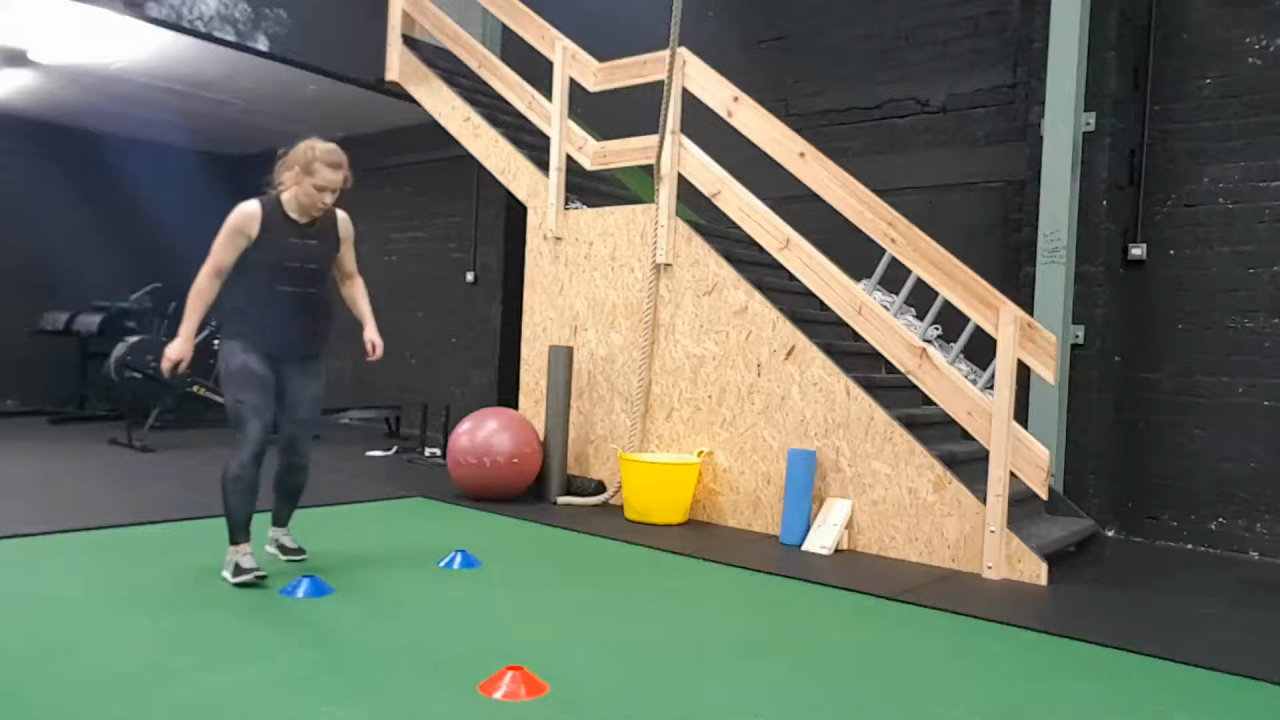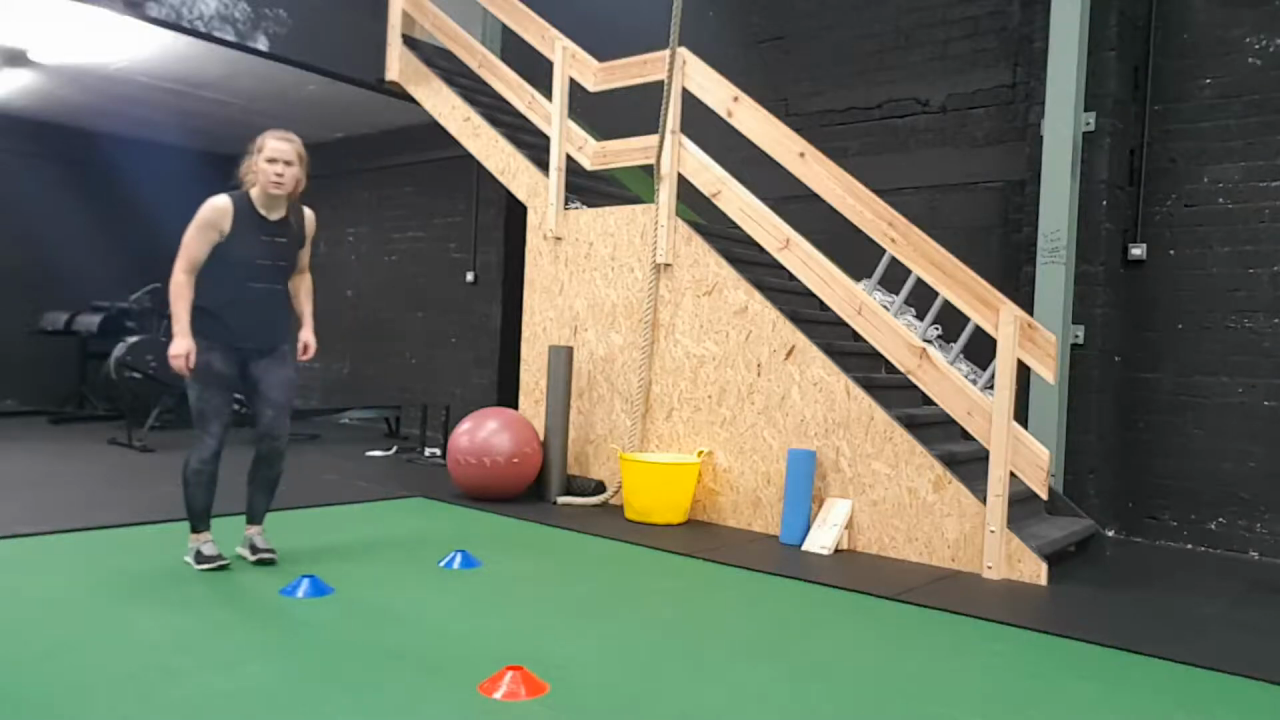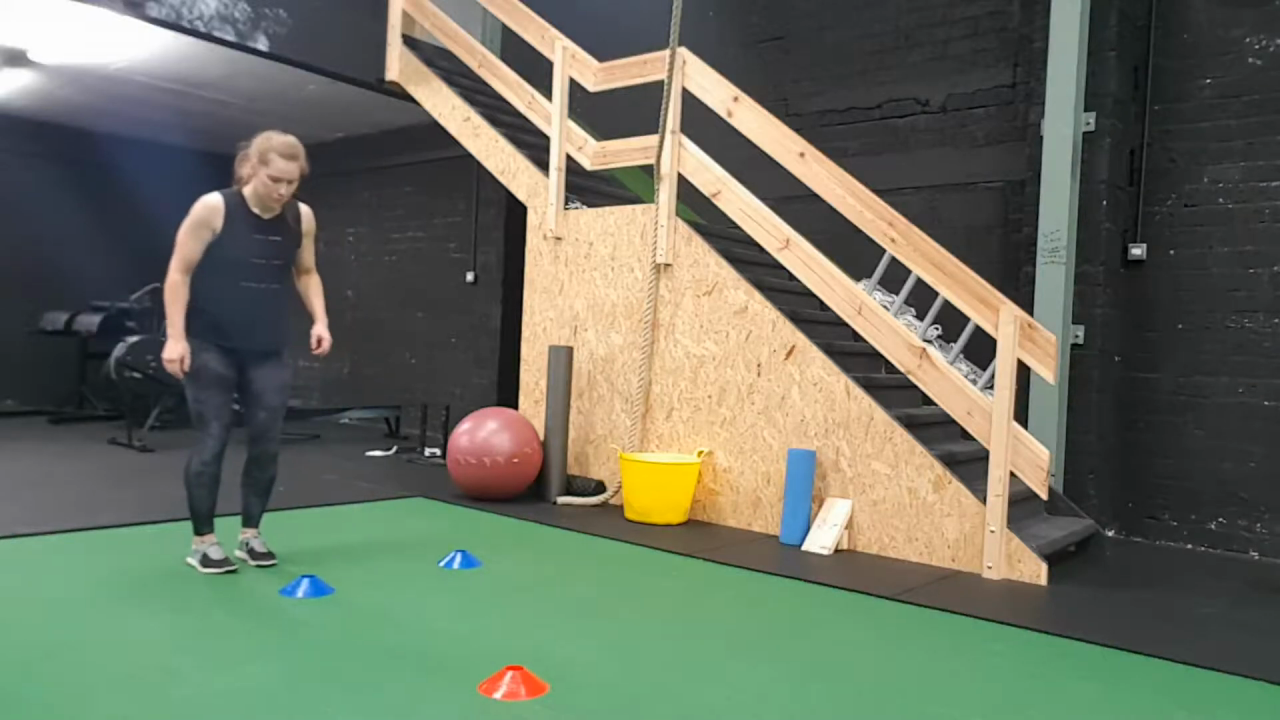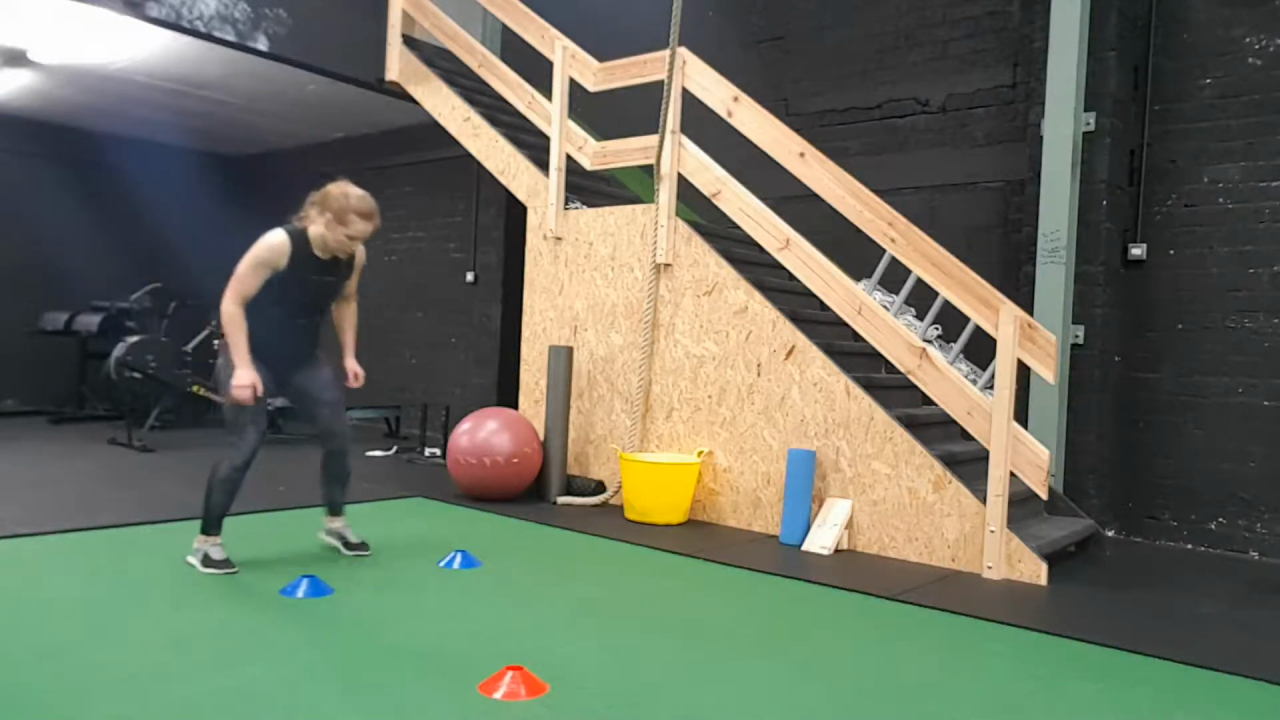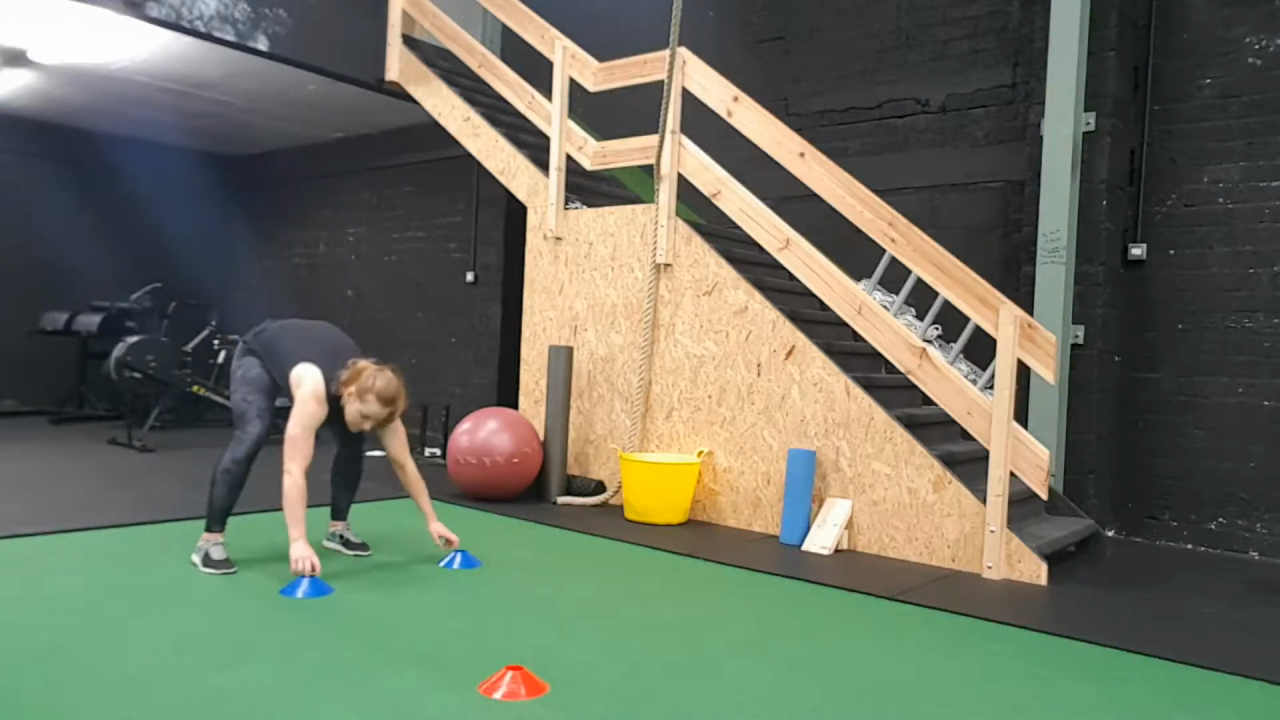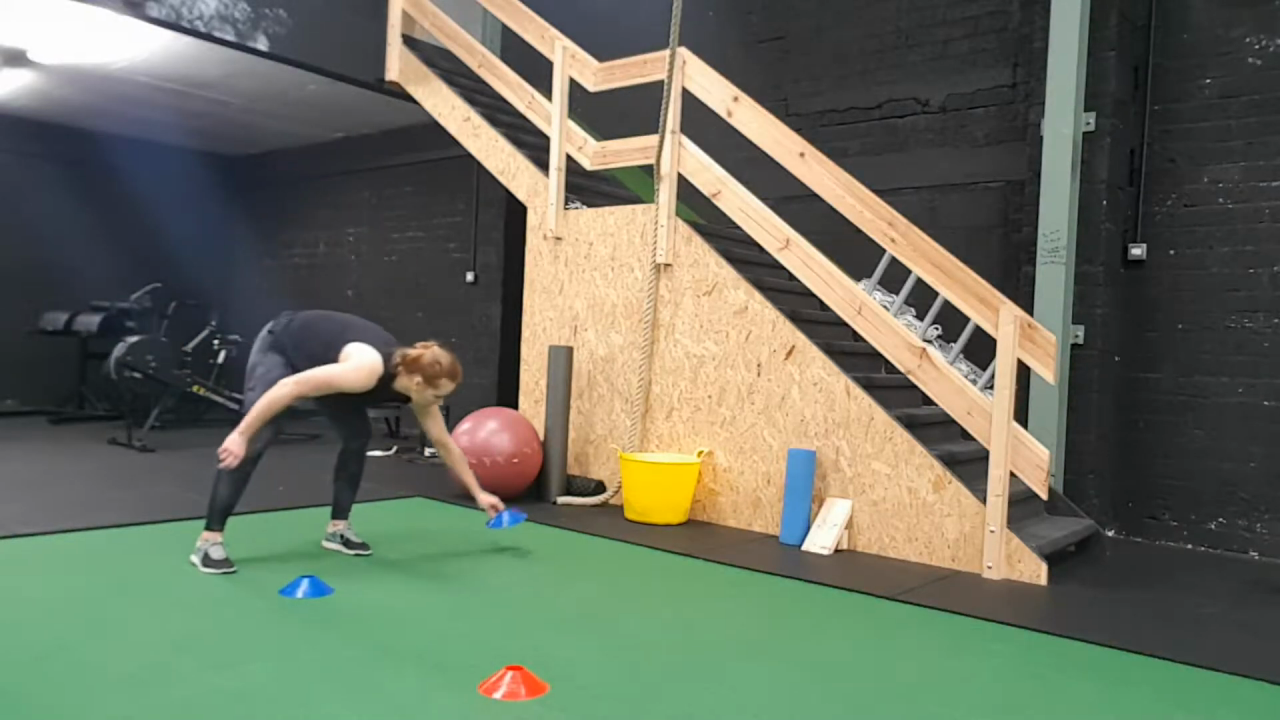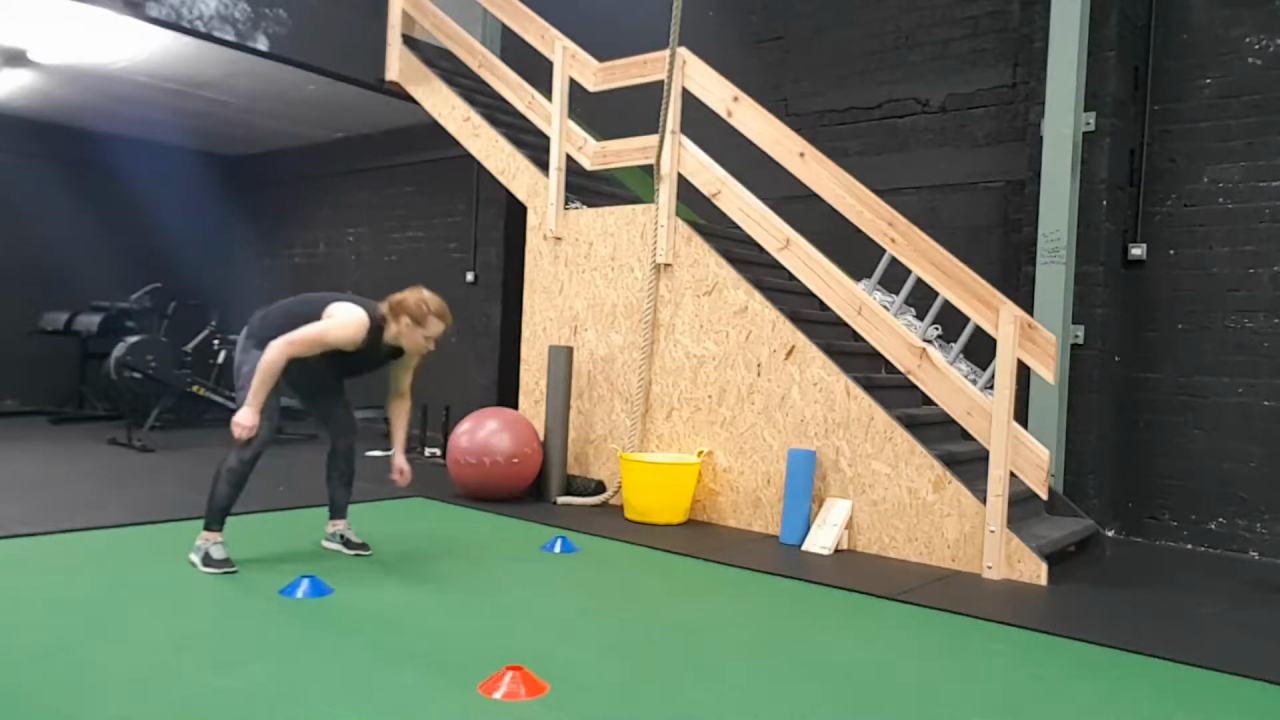
dt=0.7s
person 1, frame 1
left shoulder: (339, 224)
right shoulder: (251, 215)
left elbow: (349, 277)
right elbow: (212, 276)
left wrist: (368, 324)
right wrist: (185, 336)
left hip: (304, 354)
right hip: (247, 346)
left knee: (296, 449)
right knee: (251, 442)
left ankle: (279, 530)
right ankle: (238, 550)
person 1, frame 2
left shoulder: (304, 220)
right shoulder: (221, 210)
right elbow: (184, 272)
left wrist: (306, 324)
right wrist: (181, 334)
left hip: (273, 348)
right hip: (214, 344)
left knee: (274, 440)
right knee: (211, 439)
left ankle: (253, 531)
right ankle: (199, 537)
person 1, frame 3
left shoulder: (302, 218)
right shoulder: (213, 208)
left elbow: (305, 273)
right elbow: (179, 273)
left wrist: (319, 320)
right wrist: (175, 337)
left hip: (269, 350)
right hip: (210, 346)
left knee: (266, 443)
right knee: (212, 440)
left ankle: (250, 534)
right ankle: (202, 541)
person 1, frame 4
left shoulder: (355, 255)
right shoulder: (279, 244)
right elbow: (231, 301)
left wrist: (349, 355)
right wrist: (242, 366)
left hip: (303, 360)
right hip: (252, 354)
left knee: (337, 434)
right knee: (244, 444)
left ankle: (336, 523)
right ankle: (206, 542)
person 1, frame 5
left shoulder: (376, 398)
right shoulder: (314, 394)
left elbow: (402, 462)
right elbow: (293, 472)
left wrist: (432, 520)
right wrist: (298, 542)
right hip: (260, 354)
left knee: (352, 441)
right knee: (251, 437)
left ankle: (338, 528)
right ankle: (210, 541)
person 1, frame 6
left shoulder: (415, 385)
right shoulder: (367, 371)
left elbow: (444, 443)
right elbow: (290, 387)
left wrist: (478, 492)
right wrist: (241, 432)
left hip: (315, 360)
right hip: (278, 346)
left knee: (358, 435)
right knee: (258, 439)
left ankle: (337, 528)
right ankle: (209, 540)
person 1, frame 7
left shoulder: (403, 348)
right shoulder: (354, 325)
left elbow: (400, 396)
right elbow: (280, 348)
left wrist: (398, 452)
right wrist: (251, 408)
right hip: (263, 344)
left knee: (344, 431)
right knee: (254, 438)
left ankle: (337, 528)
right ankle: (208, 540)
